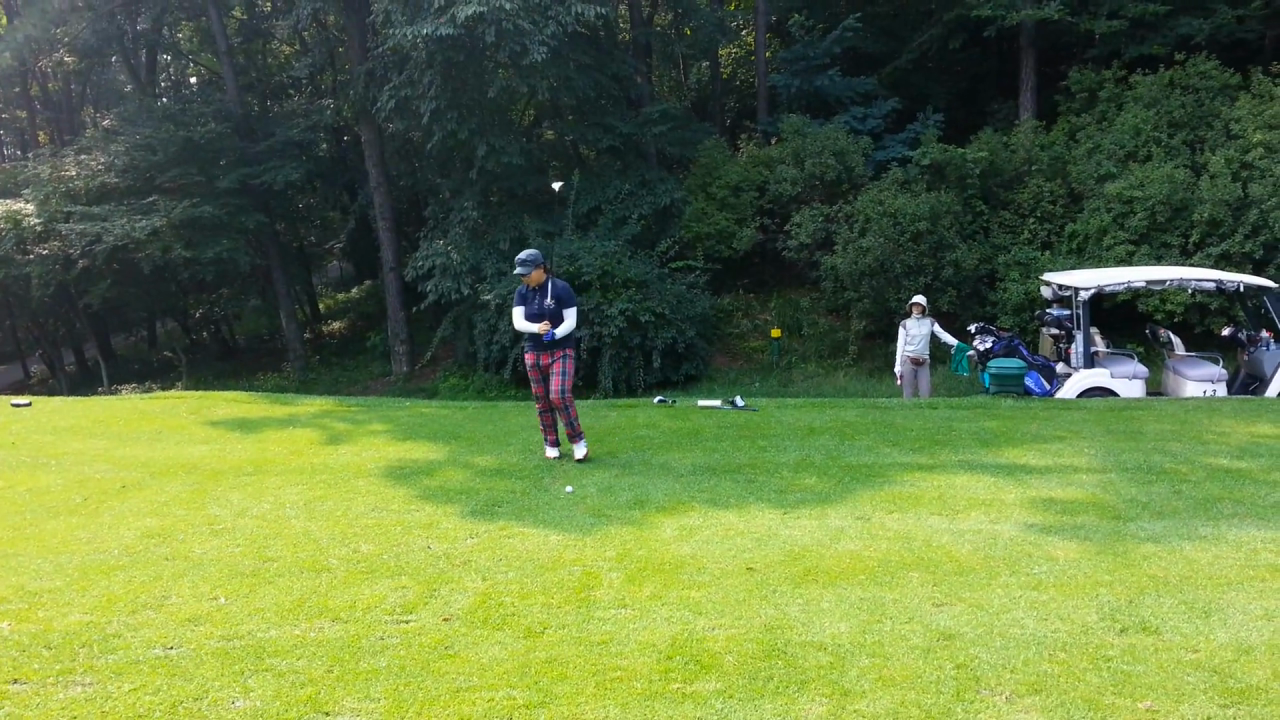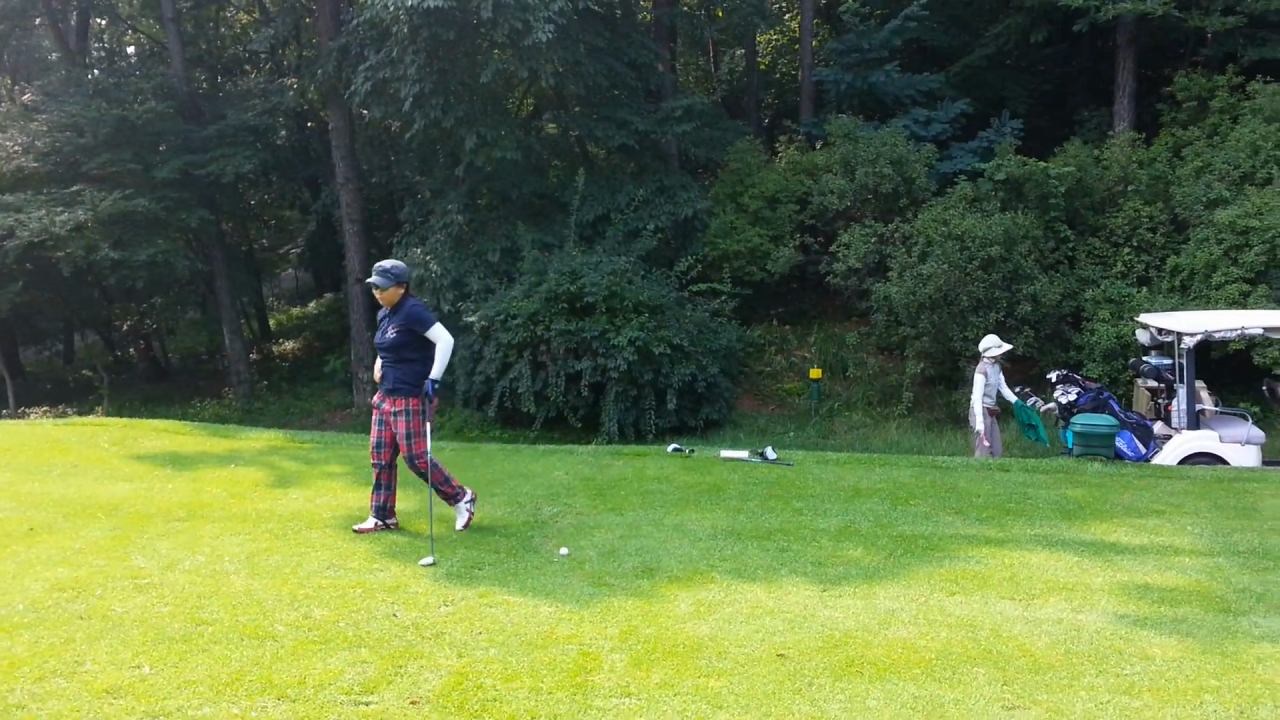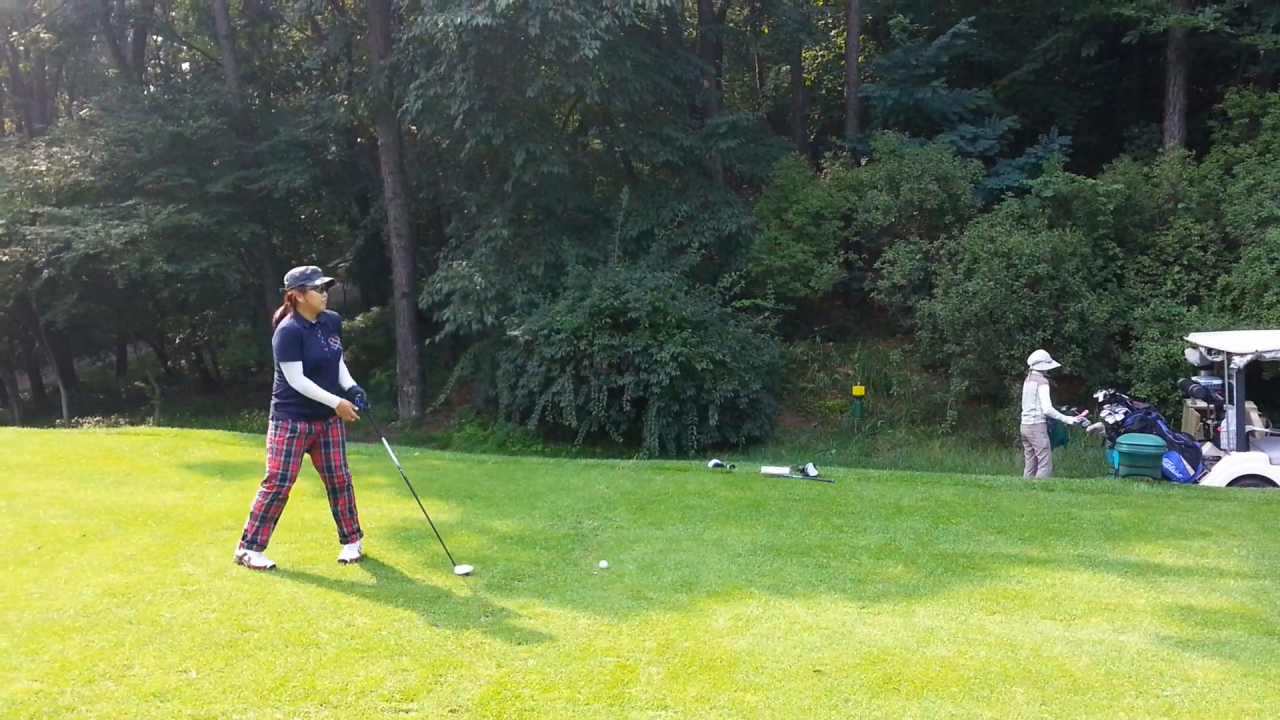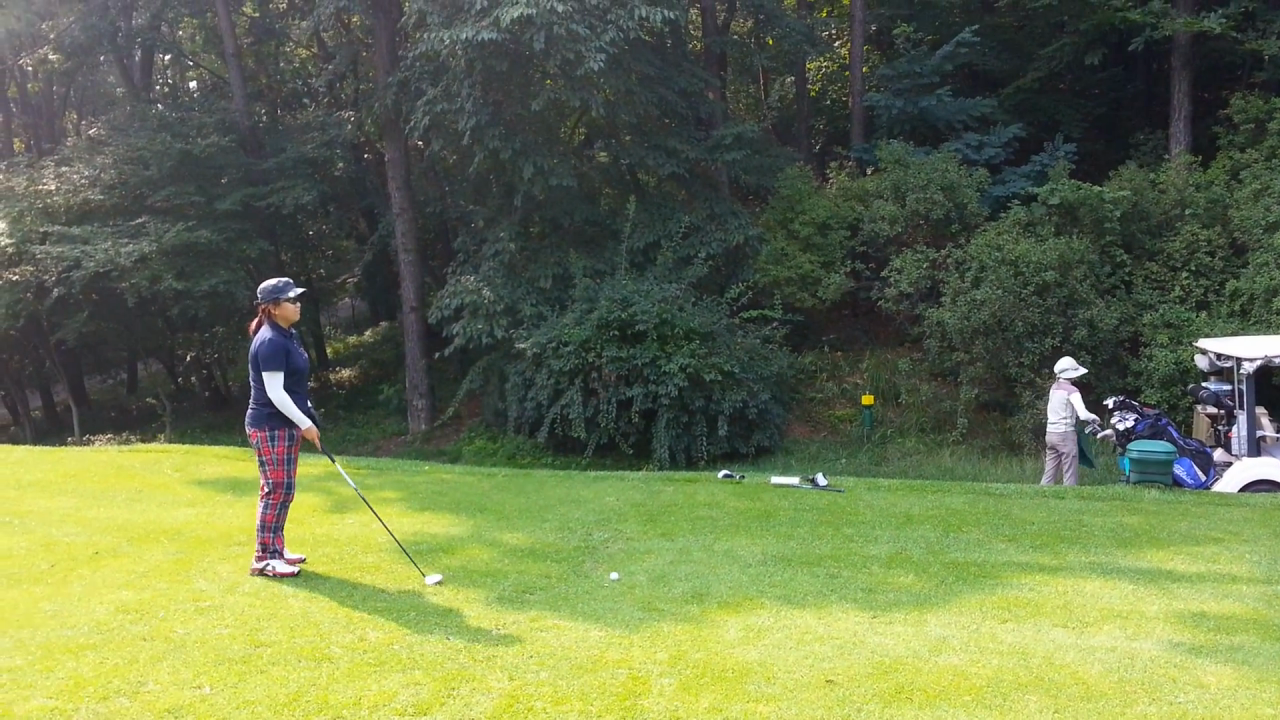
dt=1s
person 1, frame 1
left shoulder: (562, 288)
right shoulder: (522, 292)
left elbow: (571, 322)
right elbow: (518, 322)
left wrist: (554, 334)
right wrist: (538, 329)
left hip: (561, 351)
right hip: (534, 354)
left knee: (560, 396)
right knee: (542, 402)
left ankle: (578, 440)
right ankle: (551, 443)
person 1, frame 2
left shoulder: (413, 311)
right shoulder: (384, 314)
left elbow: (446, 340)
left wrist: (433, 379)
right wrist: (379, 364)
left hip: (413, 398)
right hip: (386, 397)
left knee: (416, 458)
right knee: (380, 457)
left ankle: (461, 498)
right ankle: (383, 516)
person 1, frame 3
left shoulder: (332, 321)
right shoulder: (288, 330)
right elbow: (296, 380)
left wrist: (351, 388)
right wrist: (335, 401)
left hip: (328, 417)
right hip: (290, 419)
left knee: (339, 477)
right knee: (278, 483)
left ankle: (351, 539)
right ankle: (249, 547)
person 1, frame 4
left shoulder: (288, 336)
right shoulder: (271, 342)
right elbow: (275, 393)
left wrist: (307, 409)
right wrist: (305, 423)
left hip: (284, 425)
right hip: (270, 426)
left knee: (278, 488)
right knee: (279, 489)
left ankle: (273, 548)
right ankle: (265, 558)
